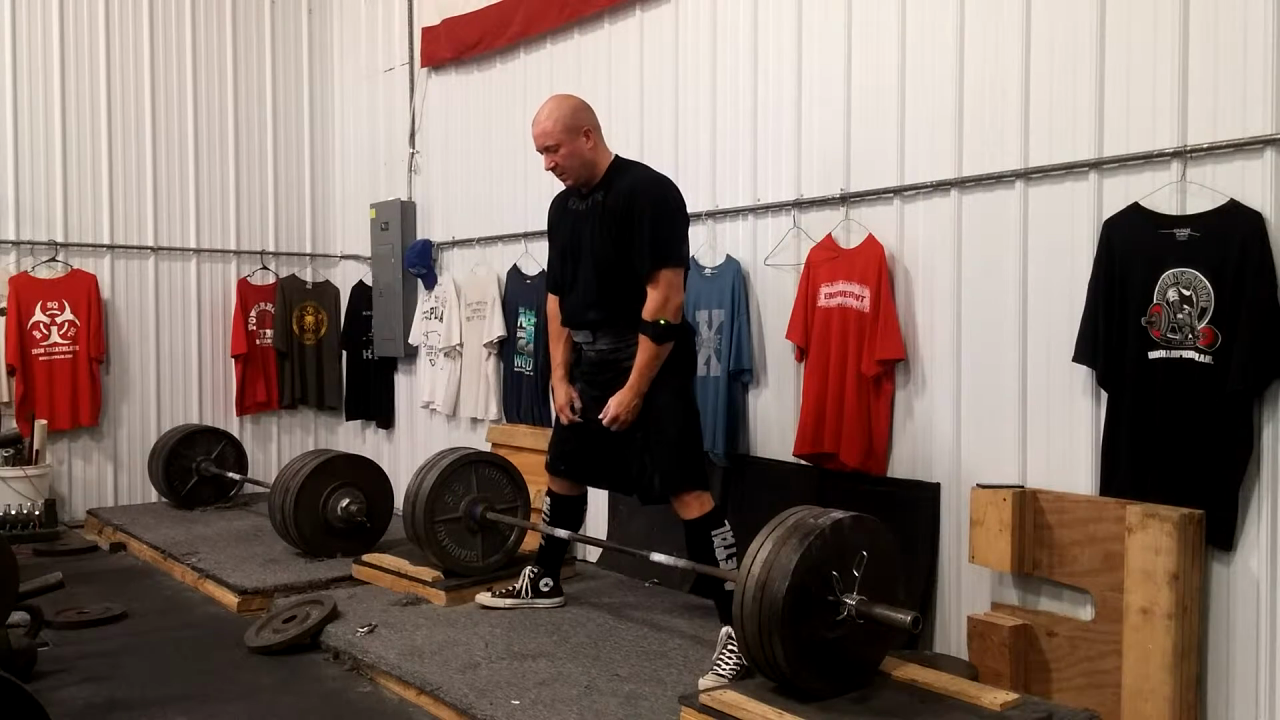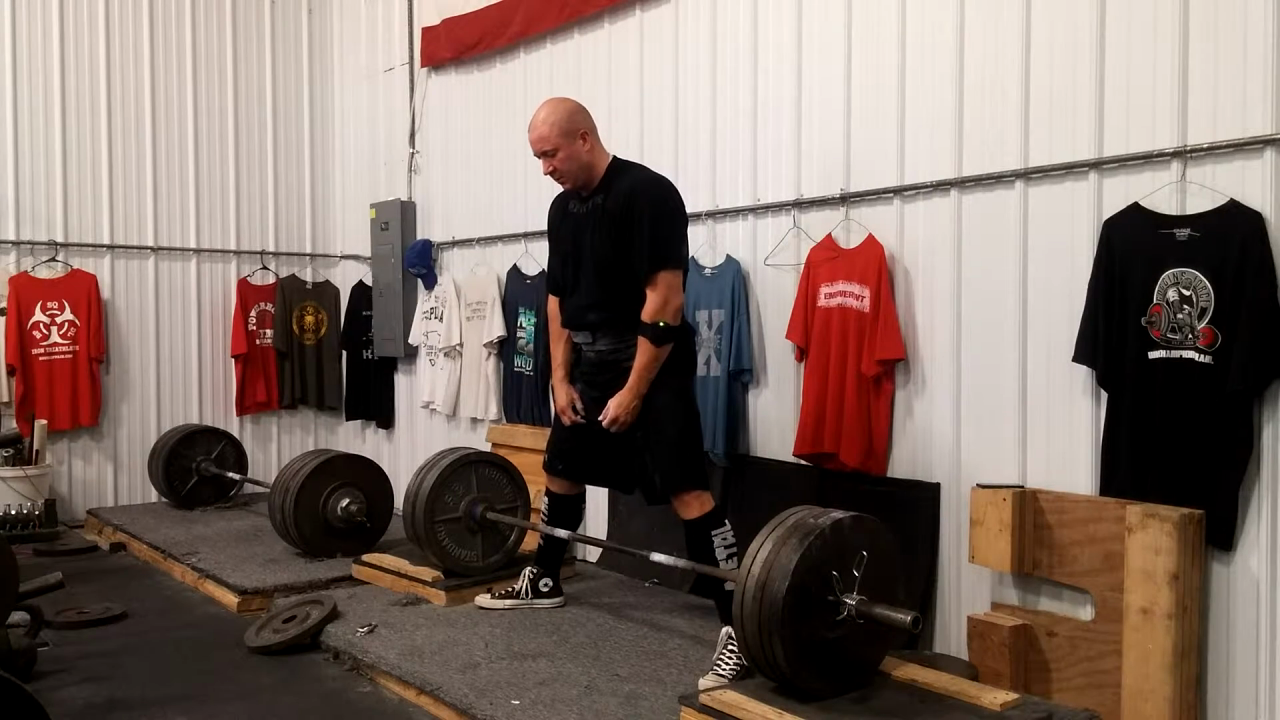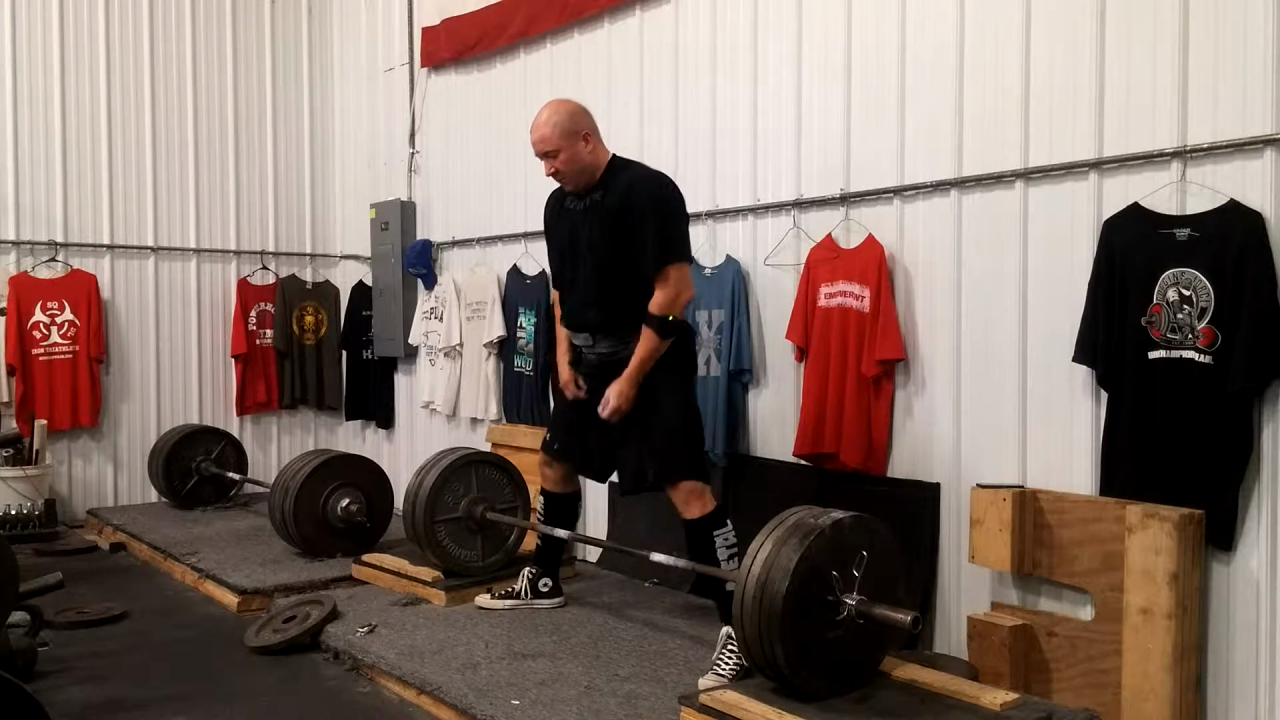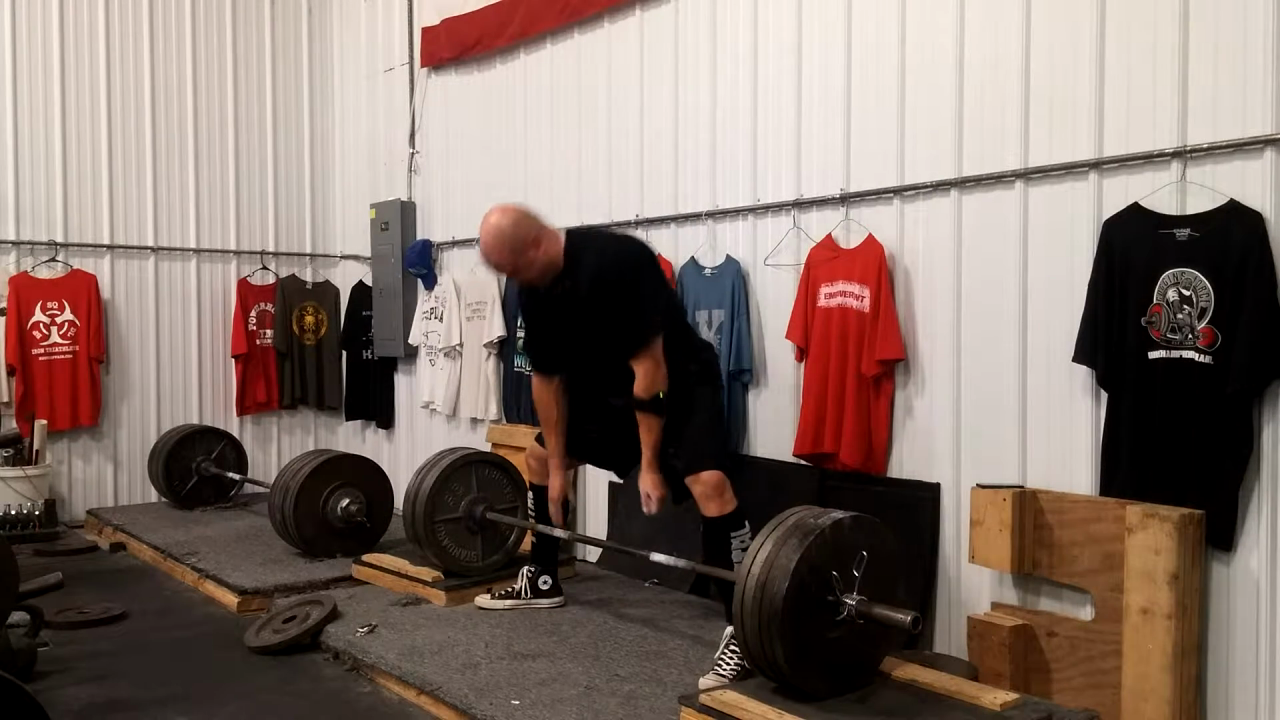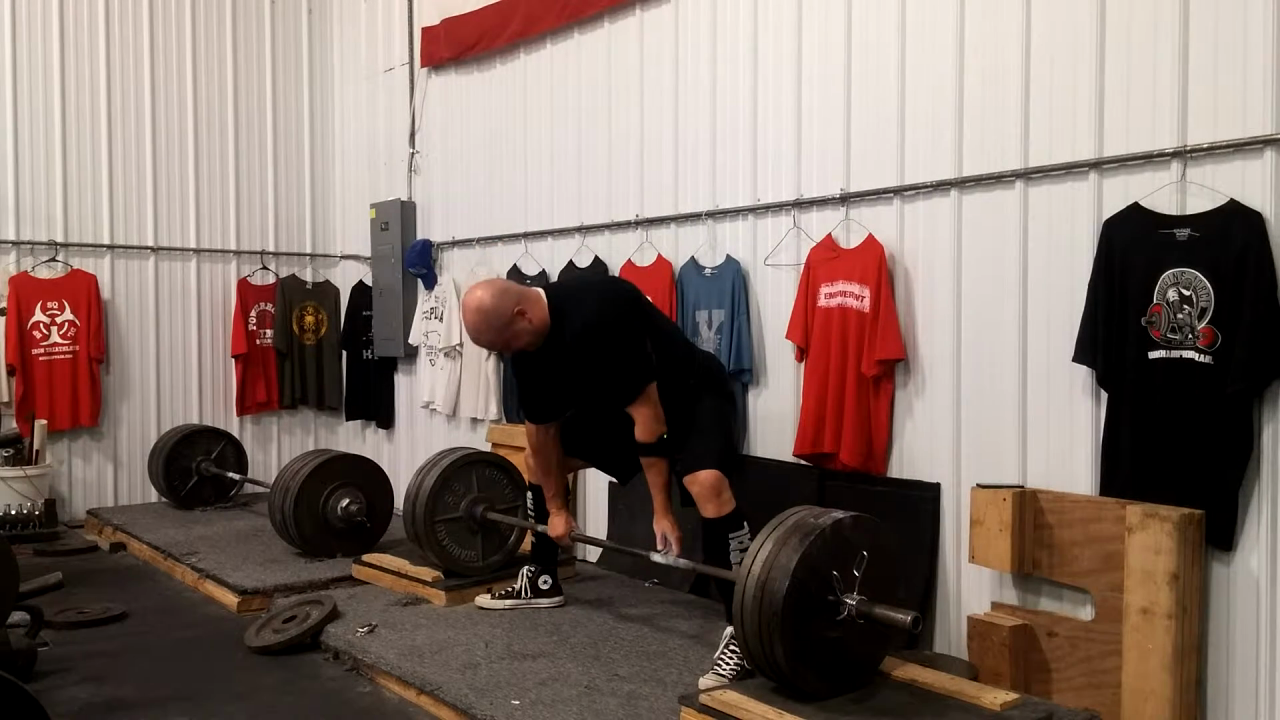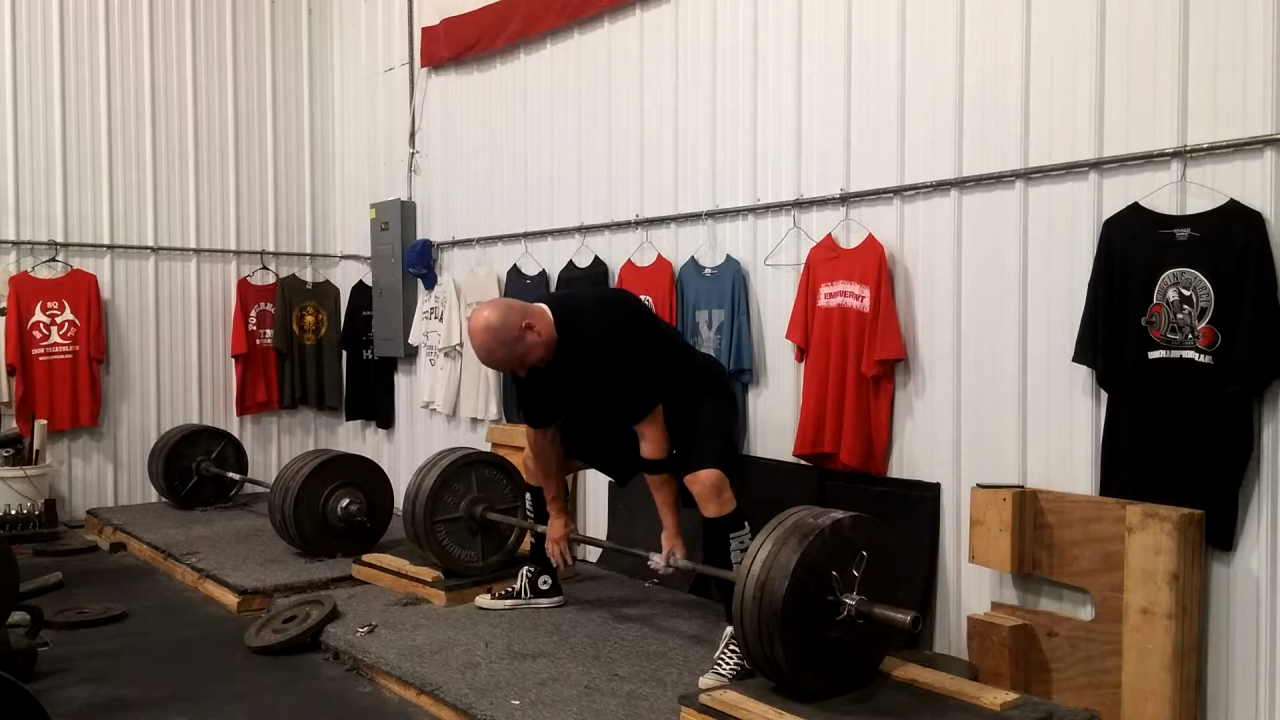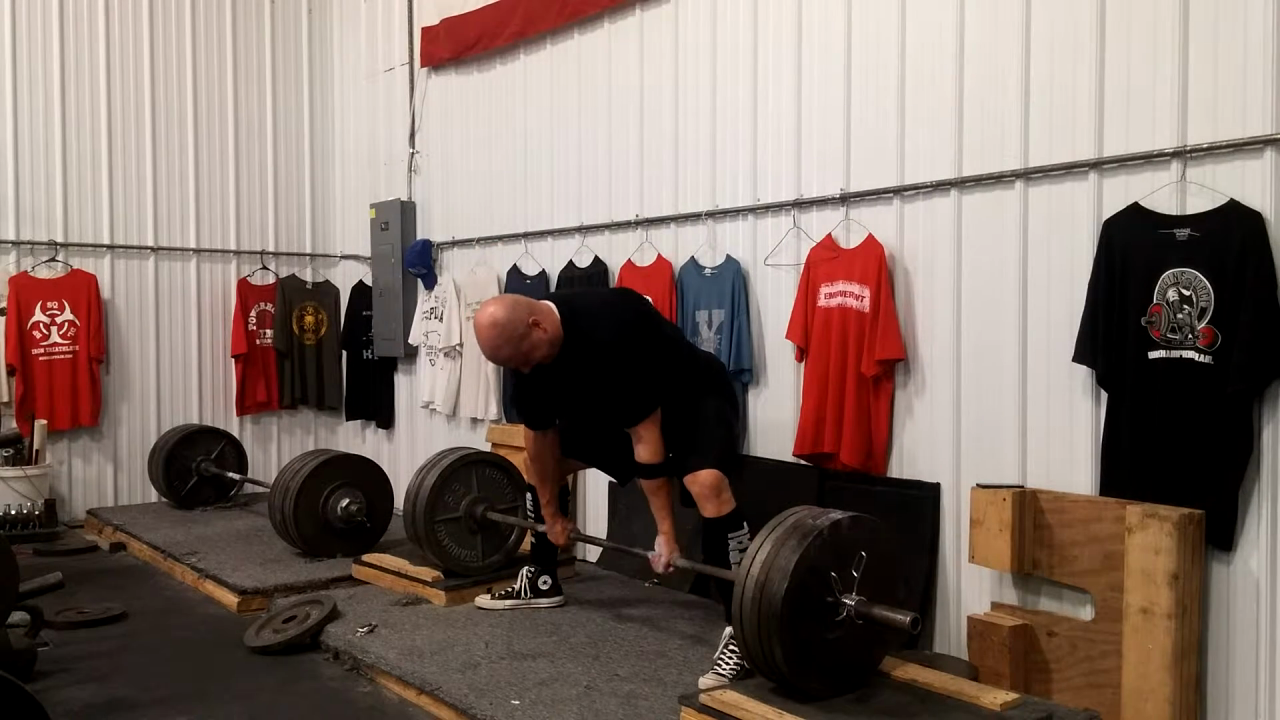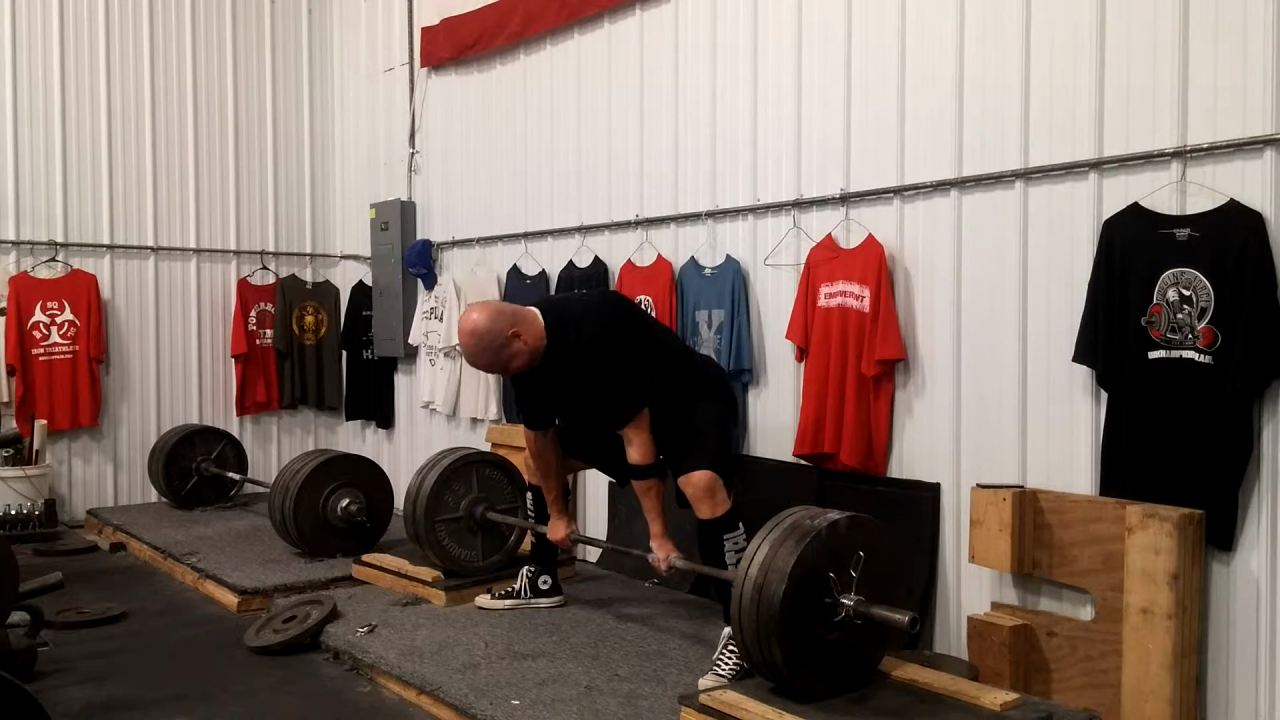
dt=0.4s
person 1, frame 1
left shoulder: (648, 193)
right shoulder: (563, 206)
left elbow: (666, 298)
right elbow: (558, 298)
left wrist: (635, 390)
right wrist: (560, 378)
left hip: (651, 365)
right hip: (590, 365)
left knee: (685, 491)
right knee: (563, 470)
left ankle: (737, 627)
right ankle: (544, 579)
person 1, frame 2
left shoulder: (647, 193)
right shoulder: (563, 208)
left elbow: (665, 299)
right elbow: (559, 299)
left wrist: (634, 392)
right wrist: (561, 378)
left hip: (651, 364)
right hip: (590, 363)
left knee: (685, 491)
right knee: (560, 469)
left ankle: (737, 628)
right ankle: (543, 579)
person 1, frame 3
left shoulder: (647, 190)
right shoulder: (559, 205)
left elbow: (675, 290)
left wrist: (632, 378)
right wrist: (564, 356)
left hip: (650, 360)
right hip: (588, 361)
left knee: (684, 486)
right knee: (555, 462)
left ankle: (737, 627)
right ankle: (543, 580)
person 1, frame 4
left shoulder: (616, 262)
right shoulder: (534, 287)
left elbow: (650, 367)
right elbow: (547, 378)
left wrist: (650, 466)
right wrist: (558, 466)
left hip: (680, 382)
left knee: (708, 483)
right knee: (538, 459)
left ankle: (740, 631)
right ankle: (541, 580)
person 1, frame 5
left shoulder: (600, 314)
right shoulder: (527, 340)
left elbow: (647, 413)
right elbow: (542, 427)
left wrist: (662, 511)
right wrist: (557, 508)
left hip: (689, 393)
left knee: (706, 483)
right knee: (537, 460)
left ankle: (740, 631)
right ankle: (541, 579)
person 1, frame 6
left shoulder: (606, 331)
right shoulder: (526, 347)
left elbow: (652, 434)
right elbow: (543, 433)
left wrist: (670, 530)
right wrist: (556, 512)
left hip: (692, 397)
left knee: (707, 484)
right knee: (535, 461)
left ankle: (741, 631)
right ankle: (540, 580)
person 1, frame 7
left shoulder: (613, 331)
right shoulder: (526, 345)
left elbow: (646, 437)
right elbow: (540, 435)
left wrist: (666, 532)
right wrist: (551, 514)
left hip: (694, 397)
left knee: (706, 484)
right knee: (540, 463)
left ankle: (740, 633)
right ankle: (540, 580)
person 1, frame 8
left shoulder: (596, 337)
right shoulder: (526, 347)
left elbow: (637, 438)
right elbow: (542, 435)
left wrist: (658, 534)
right wrist: (557, 514)
left hip: (692, 399)
left knee: (701, 486)
right knee: (537, 462)
left ankle: (738, 632)
right ankle: (541, 580)
